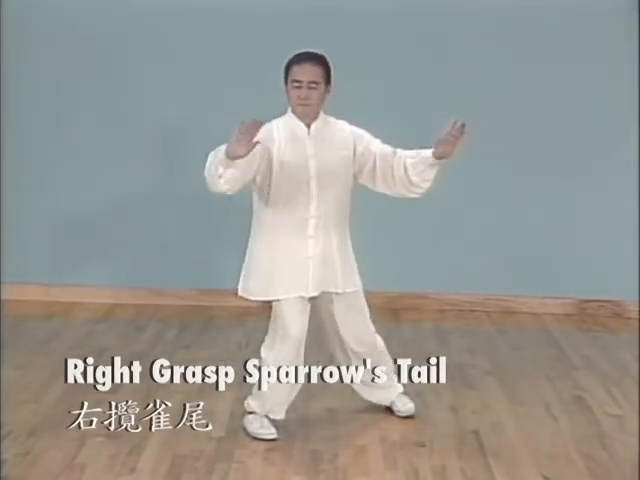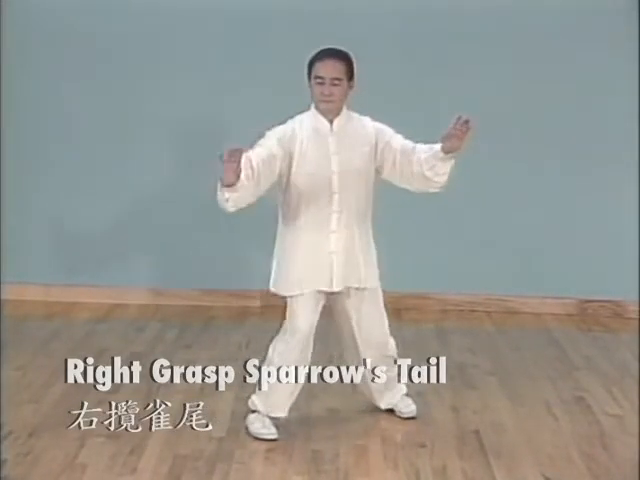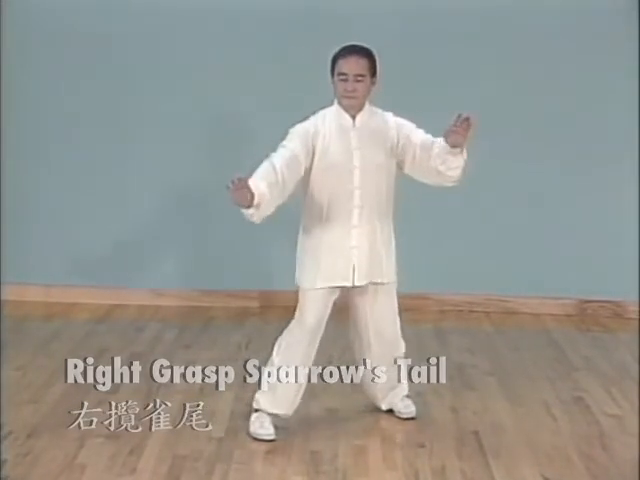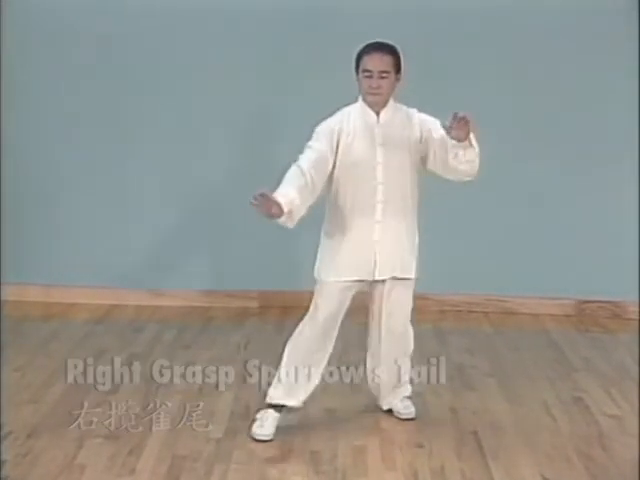
dt=0.3s
person 1, frame 1
left shoulder: (348, 138)
right shoulder: (267, 139)
left elbow: (394, 168)
right elbow: (223, 178)
left wrist: (434, 156)
right wrist: (232, 154)
left hip: (334, 258)
right hip: (284, 261)
left knee: (358, 332)
right knee: (288, 339)
left ankle: (387, 391)
right ankle: (260, 409)
person 1, frame 2
left shoulder: (372, 134)
right shoulder: (289, 134)
left elbow: (414, 164)
right elbow: (257, 169)
left wrist: (444, 151)
right wrist: (233, 179)
left hip: (355, 254)
right hip: (305, 256)
left knee: (372, 331)
right knee: (297, 334)
left ankle: (388, 392)
right ankle: (263, 408)
person 1, frame 3
left shoulder: (394, 129)
right shoulder: (312, 130)
left elbow: (432, 160)
right elbow: (280, 171)
left wrist: (453, 146)
right wrist: (252, 196)
left hip: (374, 249)
right hip: (324, 250)
left knee: (382, 329)
right knee: (305, 328)
left ankle: (390, 393)
right ankle: (267, 407)
person 1, frame 4
left shoulder: (418, 125)
right shoulder: (337, 126)
left elbow: (460, 166)
right elbow: (309, 171)
left wrist: (461, 140)
right wrist: (283, 204)
left hip: (396, 245)
right hip: (345, 244)
left knee: (395, 325)
right knee: (320, 321)
left ankle: (393, 393)
right ankle: (276, 404)
